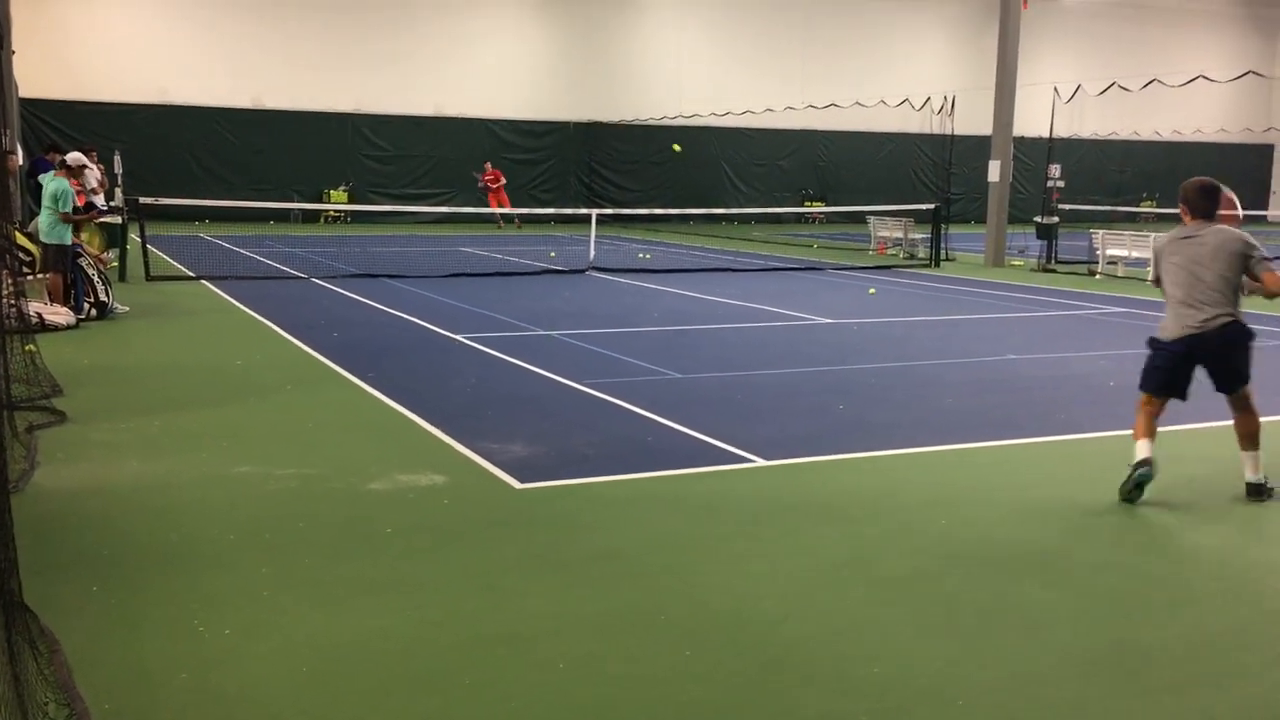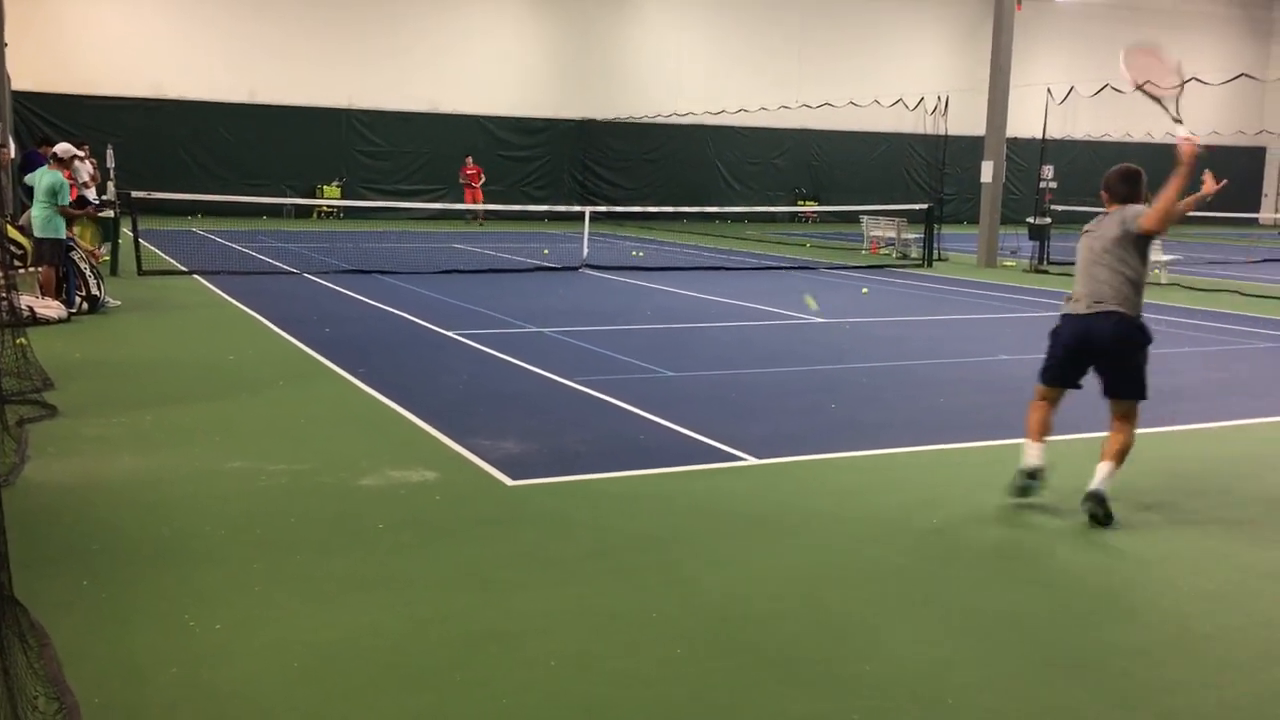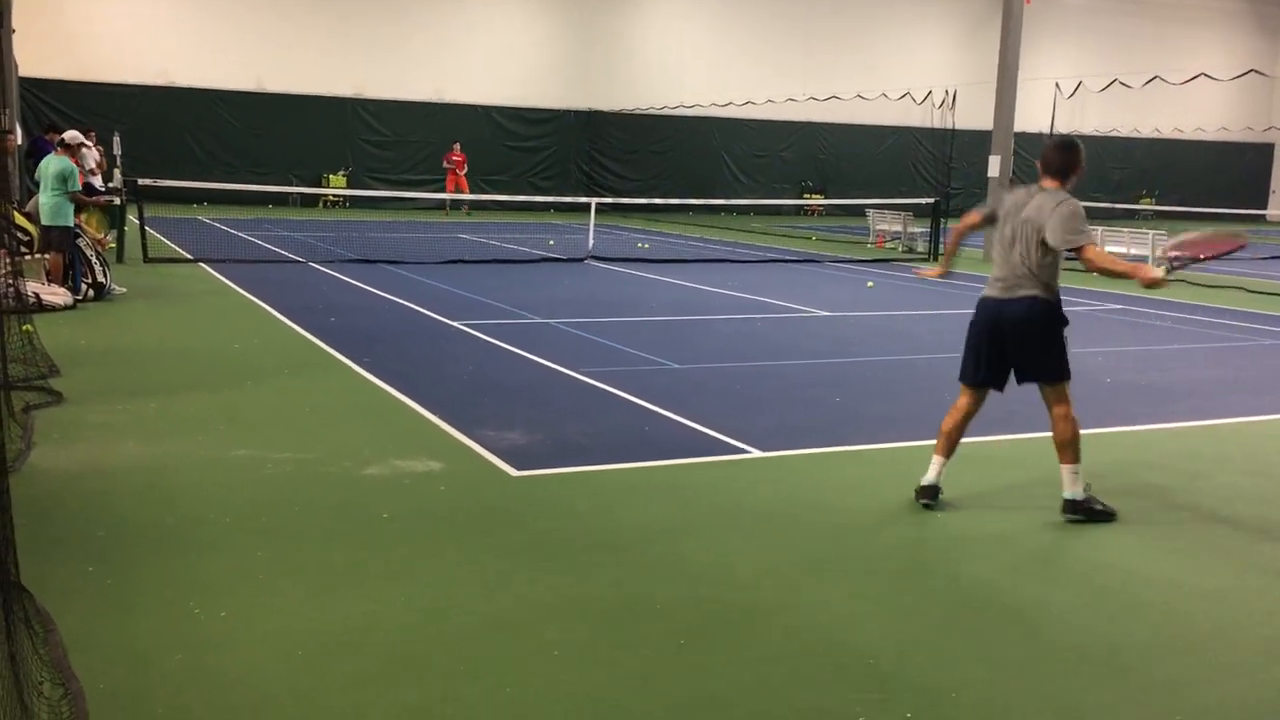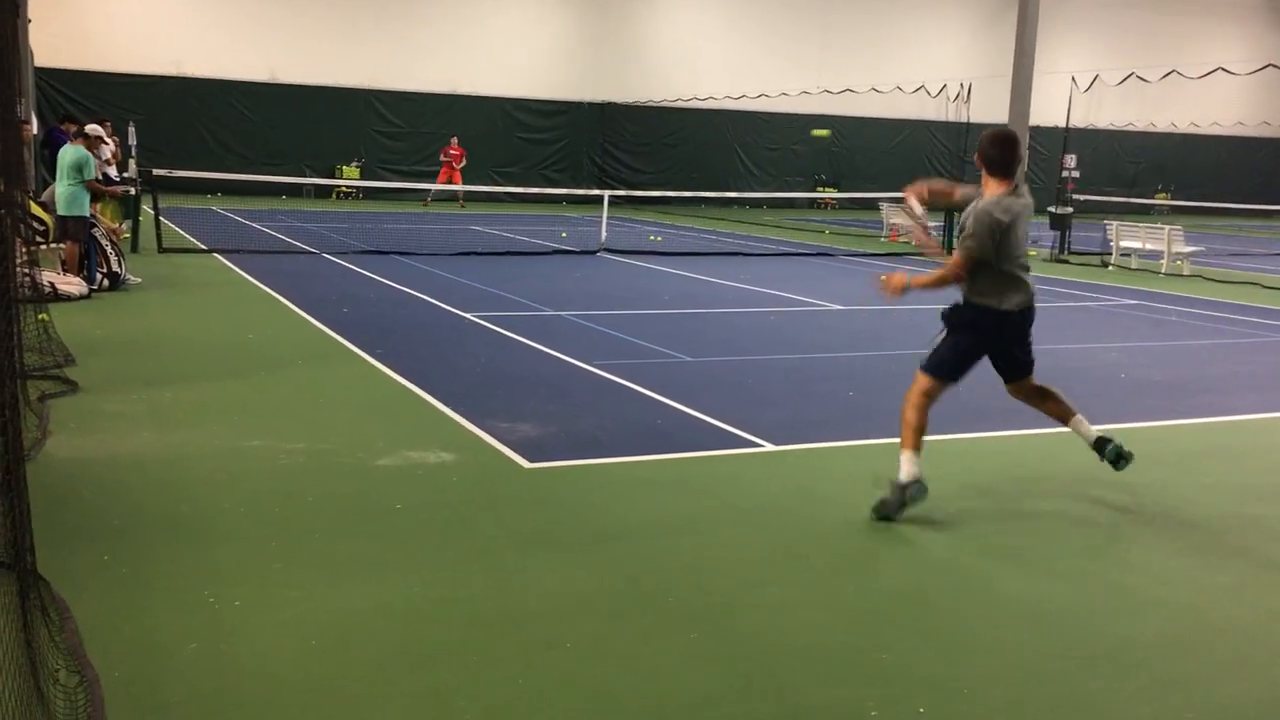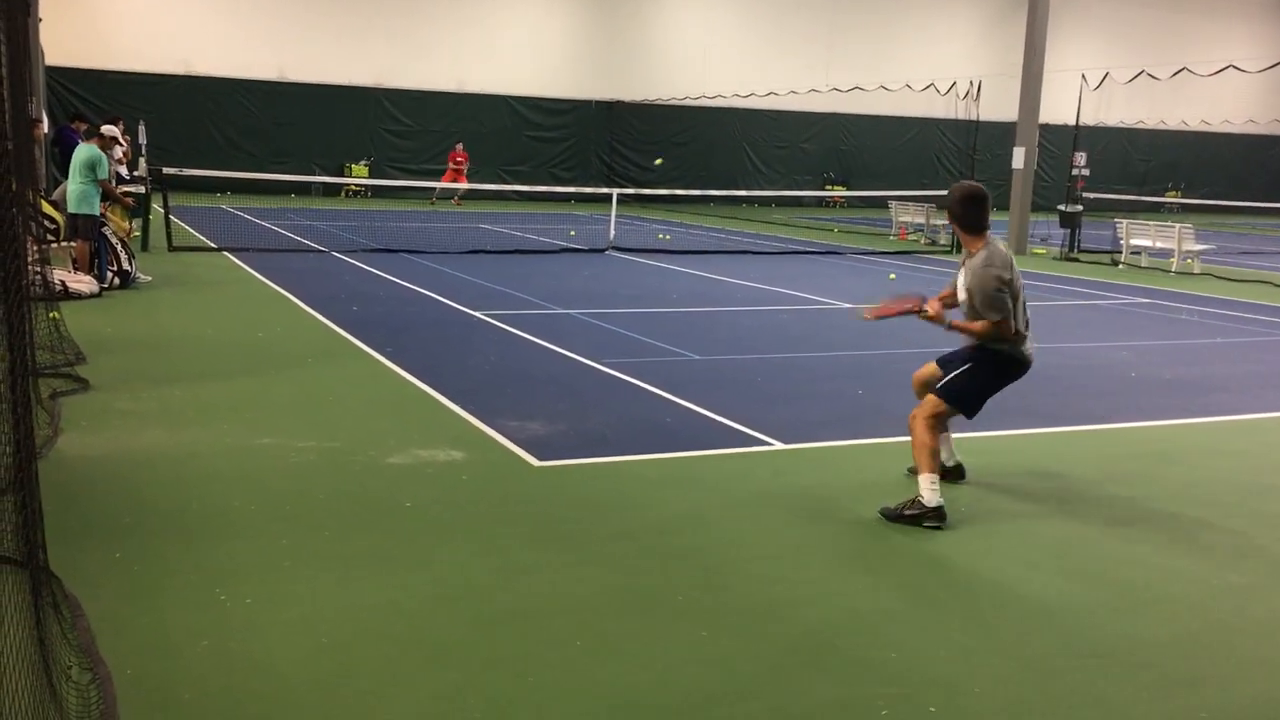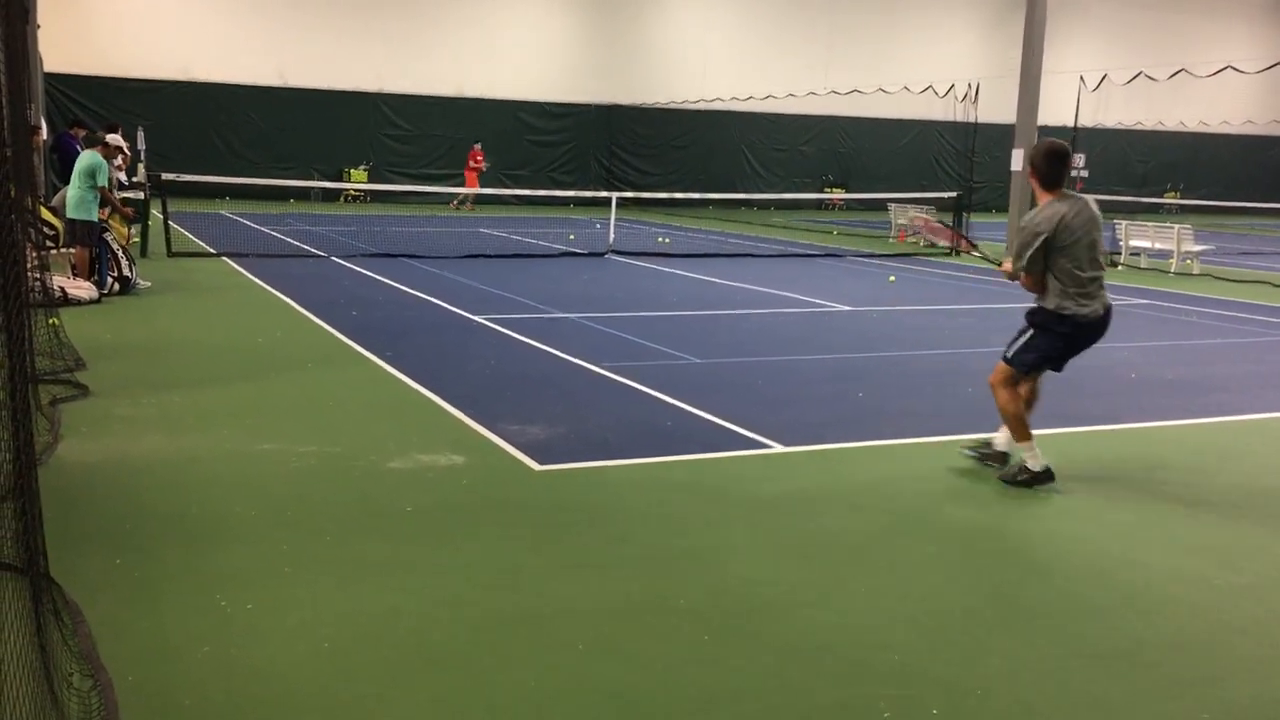
dt=0.3s
person 1, frame 1
left shoulder: (1164, 244)
right shoulder: (1239, 240)
right wrist: (1244, 285)
left hip: (1175, 337)
right hip: (1227, 332)
left knee: (1147, 408)
right knee: (1242, 402)
left ankle: (1143, 462)
person 1, frame 2
left shoulder: (1092, 227)
right shoulder: (1131, 216)
right elbow: (1154, 222)
left wrist: (1196, 197)
right wrist: (1183, 167)
left hip: (1074, 322)
right hip: (1122, 327)
left knee: (1044, 399)
right knee: (1123, 419)
left ankle: (1032, 466)
right ankle: (1097, 488)
person 1, frame 3
left shoulder: (1012, 197)
right shoulder: (1067, 208)
left elbow: (964, 225)
right elbow: (1090, 257)
left wrist: (944, 264)
right wrist: (1137, 271)
left hip: (992, 307)
right hip: (1035, 309)
left knee: (968, 400)
right knee: (1059, 404)
left ankle: (930, 481)
right ankle: (1074, 496)
person 1, frame 4
left shoulder: (985, 212)
right shoulder: (1016, 194)
left elbow: (955, 273)
right elbow: (958, 194)
left wrist: (908, 283)
right wrist: (926, 189)
left hip: (985, 317)
right hip: (1016, 312)
left knee: (920, 393)
right knee: (1024, 387)
left ankle: (907, 481)
right ankle: (1097, 438)
person 1, frame 5
left shoulder: (987, 267)
right shoulder: (980, 251)
left elbow: (999, 328)
right elbow: (961, 296)
left wrist: (948, 324)
right wrist: (937, 303)
left hip: (1000, 355)
right hip: (991, 350)
left knee: (922, 417)
right knee: (922, 381)
left ankle: (929, 503)
right ankle: (947, 463)
person 1, frame 6
left shoulder: (1034, 224)
right shoulder: (1088, 206)
left elbow: (1033, 285)
left wrist: (1013, 271)
left hip: (1062, 319)
right hip: (1097, 314)
left knee: (1000, 379)
right knee: (1029, 371)
left ankle: (1035, 465)
right ankle: (999, 443)
